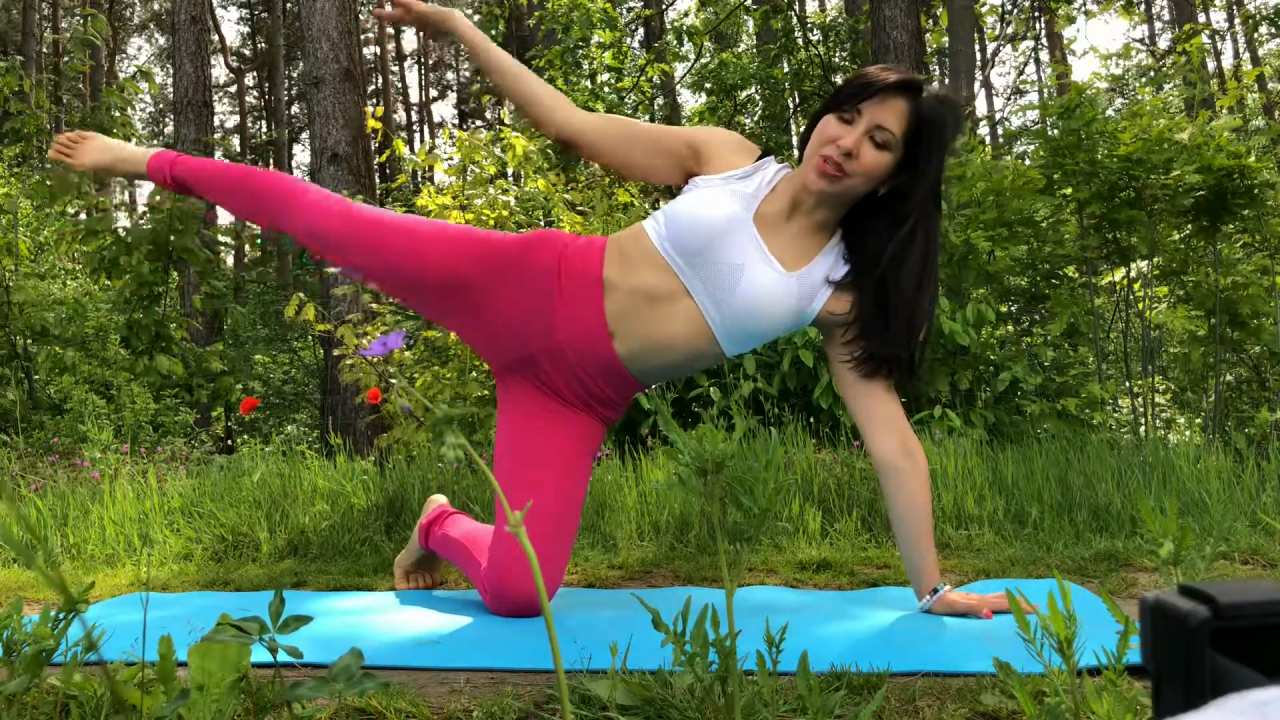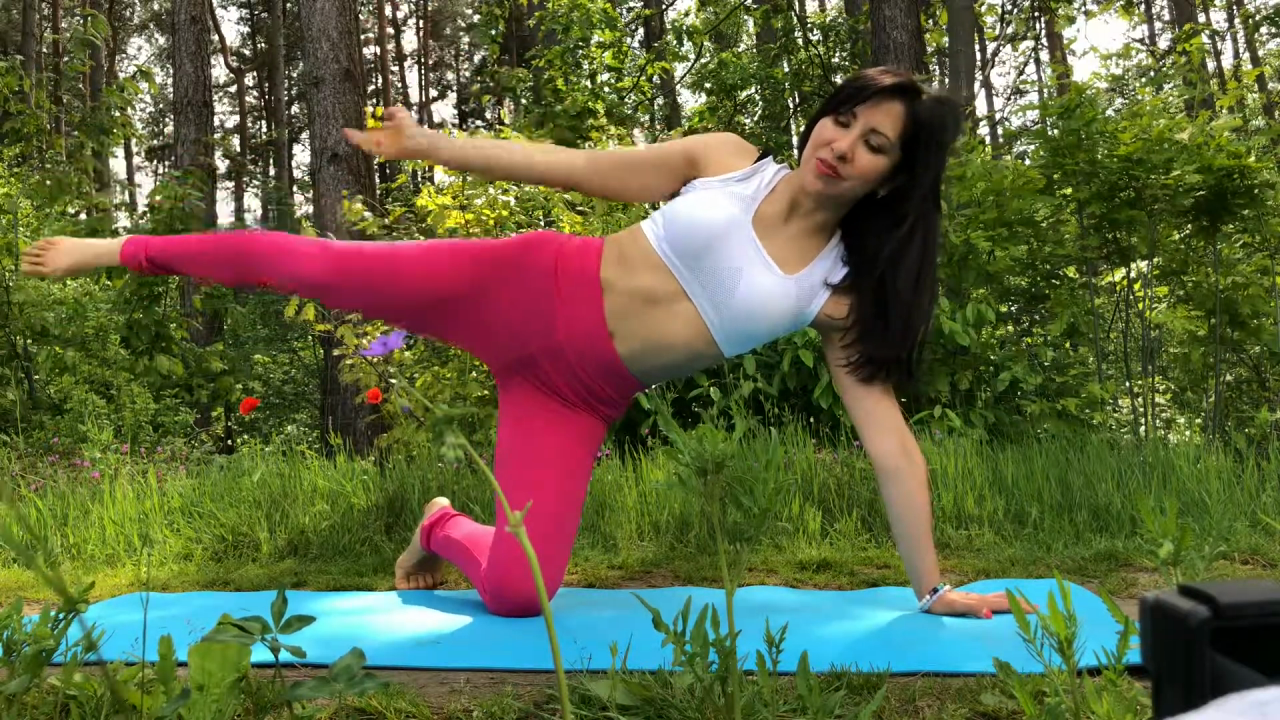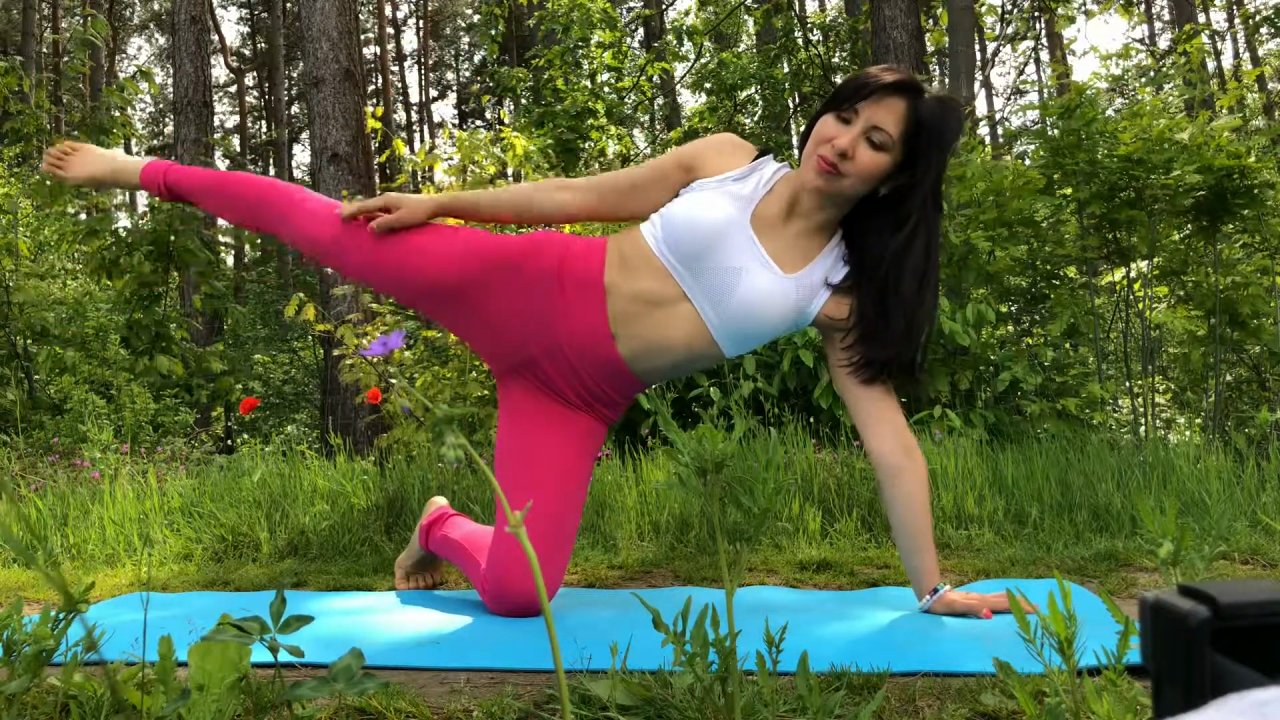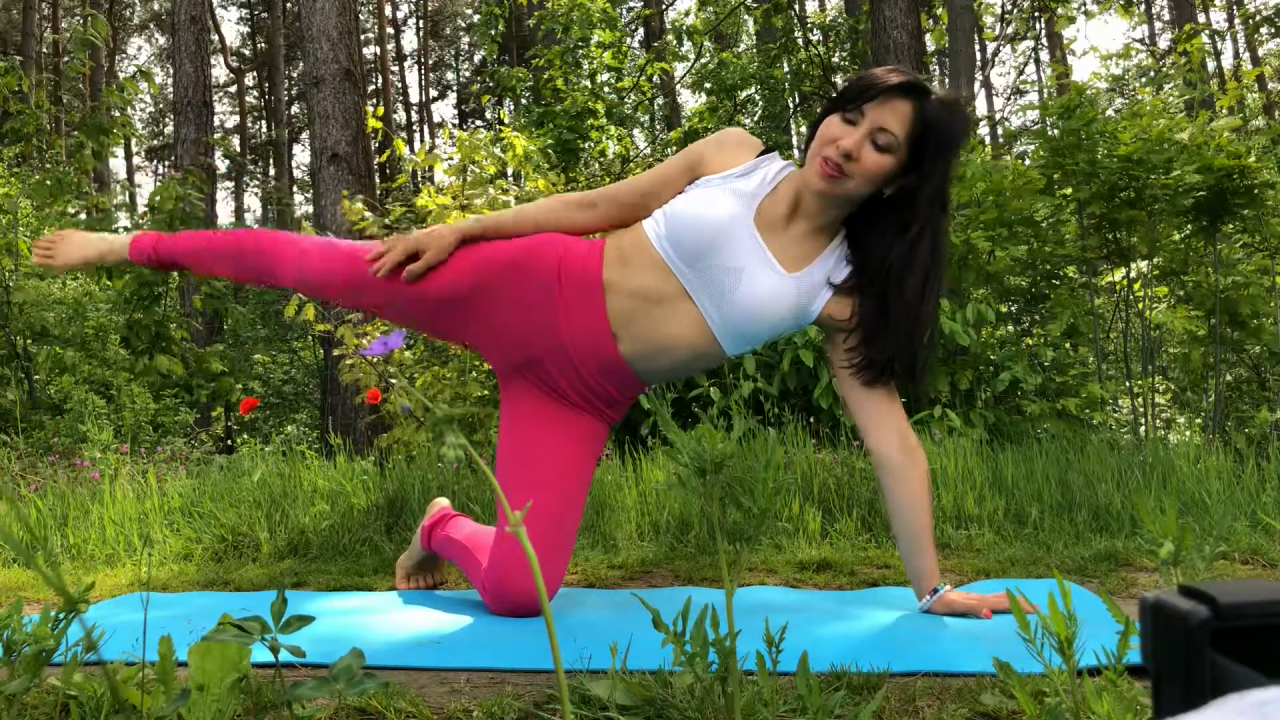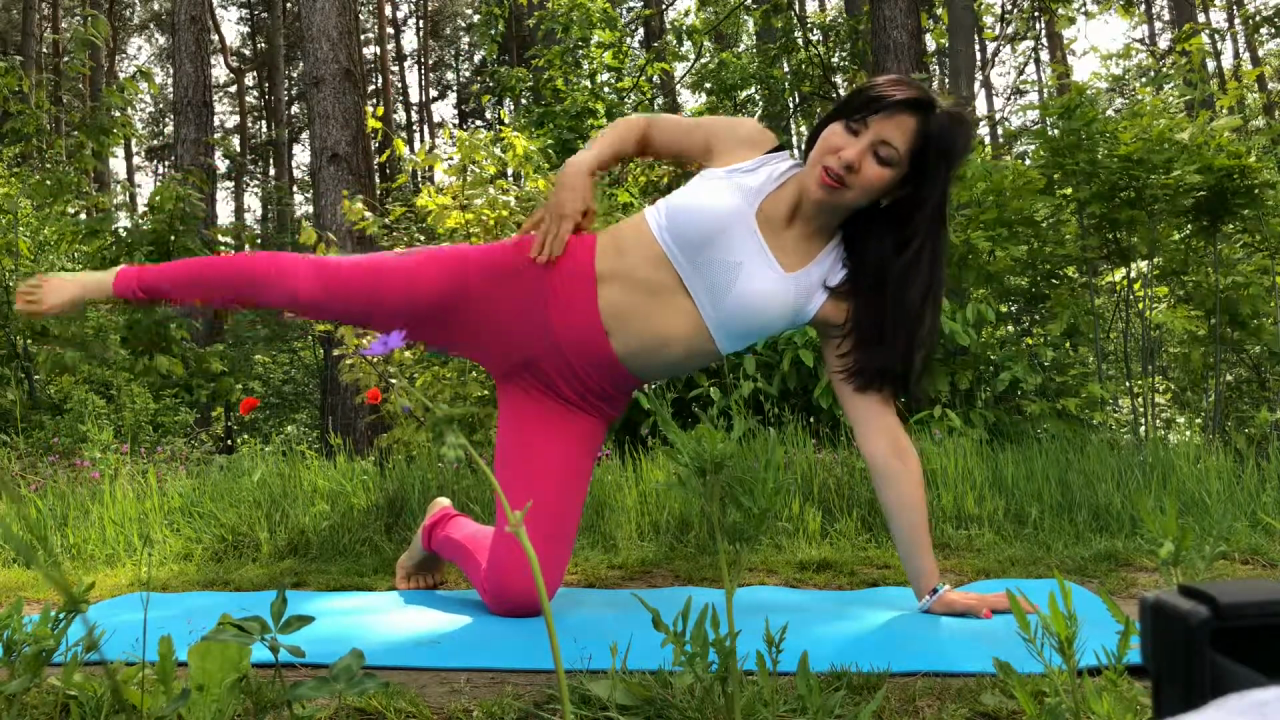
dt=0.4s
person 1, frame 1
left shoulder: (844, 291)
right shoulder: (725, 156)
left elbow: (890, 434)
right elbow: (575, 127)
left wrist: (933, 584)
left hip: (575, 394)
right hip: (530, 286)
left knee: (517, 592)
right knee: (332, 224)
left ankle: (443, 529)
right ankle: (152, 162)
person 1, frame 2
left shoulder: (842, 297)
right shoulder: (726, 159)
left elbow: (889, 438)
right elbow: (570, 163)
left wrist: (932, 584)
right wrist: (432, 144)
left hip: (577, 397)
right hip: (529, 293)
left knee: (519, 592)
right knee: (315, 265)
left ankle: (446, 532)
right ankle: (122, 250)
person 1, frame 3
left shoulder: (845, 296)
right shoulder: (728, 158)
left elbow: (889, 437)
right elbow: (583, 195)
left wrist: (932, 585)
right wrist: (438, 201)
left hip: (576, 396)
right hip: (529, 291)
left knee: (516, 593)
right knee: (332, 235)
left ankle: (444, 530)
right ankle: (142, 172)
person 1, frame 4
left shoulder: (846, 294)
right shoulder: (734, 155)
left elbow: (892, 437)
right elbow: (597, 206)
left wrist: (932, 586)
right wrist: (458, 225)
left hip: (579, 398)
right hip: (530, 294)
left knee: (519, 593)
right knee: (313, 265)
left ankle: (447, 531)
right ankle: (128, 246)
person 1, frame 5
left shoulder: (840, 296)
right shoulder: (747, 145)
left elbow: (883, 435)
right elbow: (638, 127)
left wrist: (931, 584)
right wrist: (579, 168)
left hip: (577, 395)
right hip: (525, 294)
left knee: (519, 593)
right knee: (313, 283)
left ankle: (448, 531)
right ankle: (113, 283)
